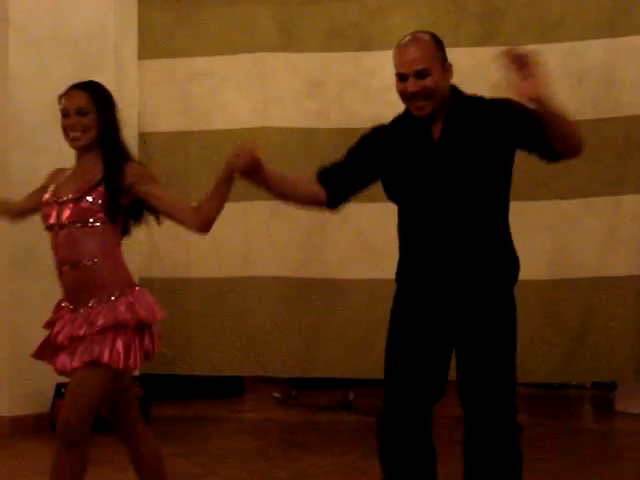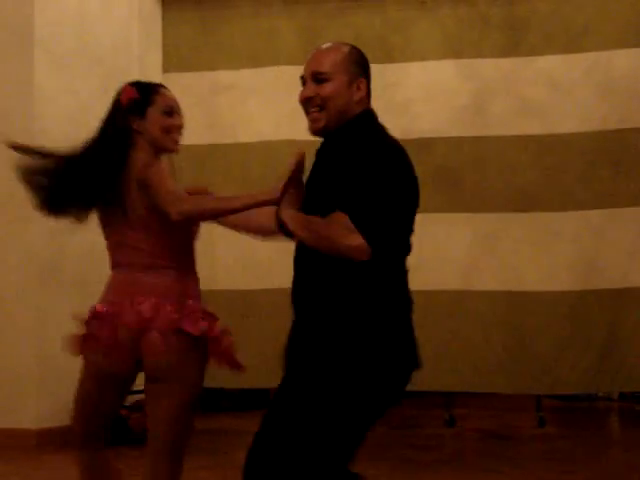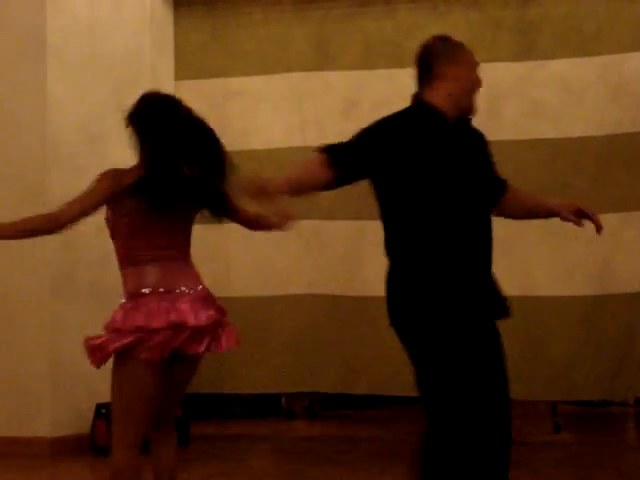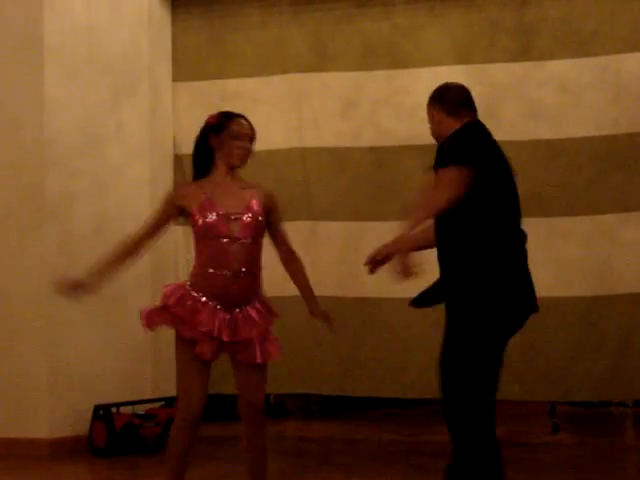
dt=0.7s
person 1, frame 1
left shoulder: (495, 119)
right shoulder: (386, 141)
left elbow: (569, 146)
right elbow: (324, 190)
left wrist: (540, 102)
right wrist: (261, 176)
left hip: (487, 292)
right hip: (417, 293)
left knee: (493, 420)
right knee: (402, 416)
person 1, frame 2
left shoulder: (372, 152)
right shoulder: (343, 153)
left elbow: (355, 242)
right elbow: (324, 241)
left wrist: (290, 214)
left hip: (357, 352)
right hip: (338, 350)
person 1, frame 3
left shoulder: (467, 140)
right shoulder: (396, 135)
left elbow: (495, 196)
right elbow: (333, 165)
left wrist: (554, 208)
right wrist: (277, 185)
left hip: (470, 303)
right hip: (428, 305)
left knee: (489, 424)
right knee: (458, 431)
person 1, frame 4
left shoulder: (467, 145)
right shoulder: (475, 148)
left elbow: (453, 177)
right elbow: (449, 225)
left wrist: (408, 232)
right wrist: (391, 246)
left hip: (487, 296)
right hip: (481, 294)
left knee: (468, 400)
right knee: (462, 396)
person 2, frame 1
left shoulder: (126, 172)
right shoulder: (57, 179)
left elbow: (198, 221)
left wrist: (227, 175)
left hip: (112, 311)
right hip: (77, 315)
left knee: (71, 425)
right knee: (127, 424)
person 2, frame 2
left shoulder: (104, 179)
right shoulder: (150, 171)
right elbow: (180, 210)
left wrist: (200, 205)
right wrist: (267, 196)
left hip: (120, 324)
right hip: (169, 324)
person 2, frame 3
left shoulder: (118, 182)
right shoulder: (194, 182)
left elbow: (55, 222)
right elbow: (257, 221)
right wrist: (279, 219)
left hip: (149, 317)
right hip: (192, 312)
left knee: (125, 443)
right knee: (163, 428)
person 2, frame 4
left shoulder: (263, 198)
right shoulder: (187, 195)
left elbow: (287, 253)
right elbow: (141, 239)
left wrist: (312, 302)
right wrist: (92, 279)
left hip: (246, 311)
right hip: (199, 309)
left knee: (254, 412)
right knee: (189, 413)
